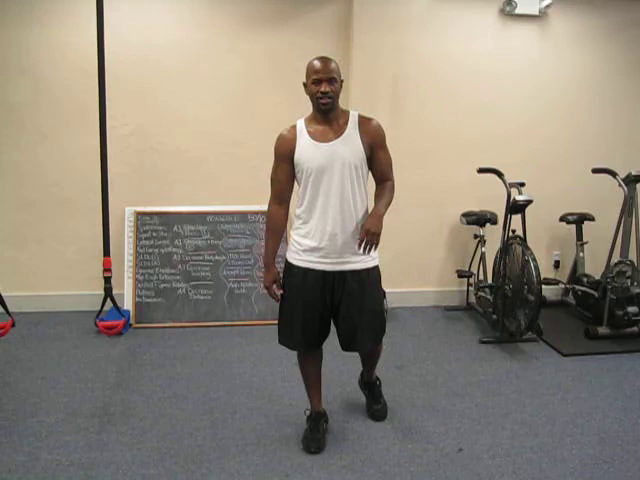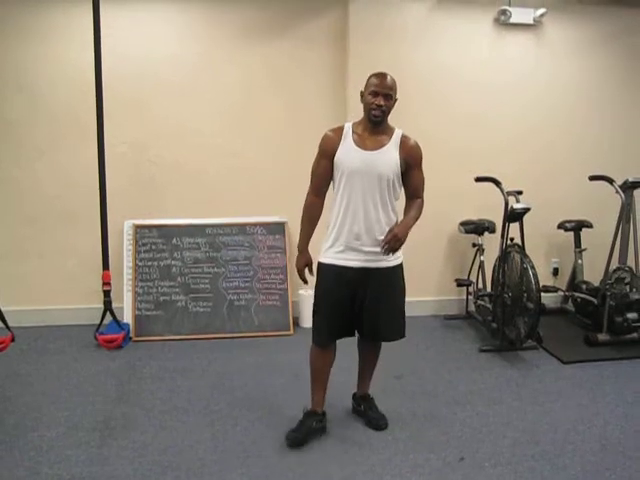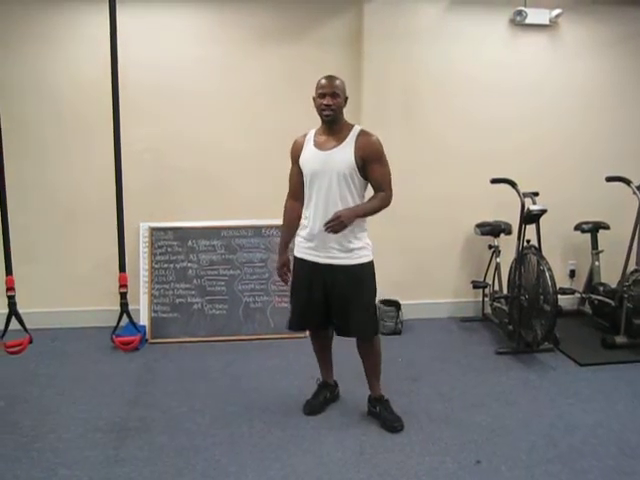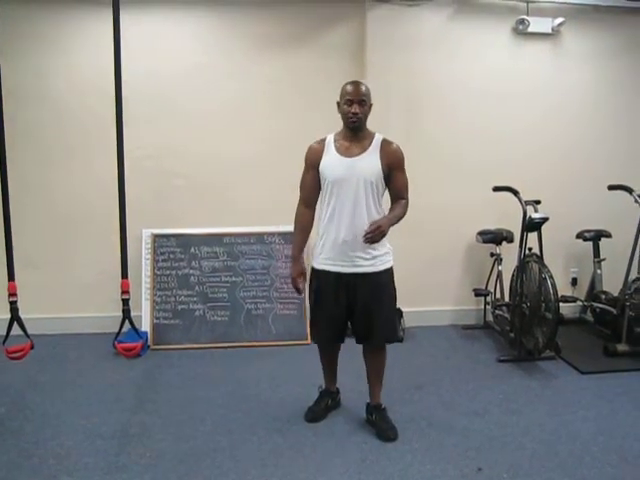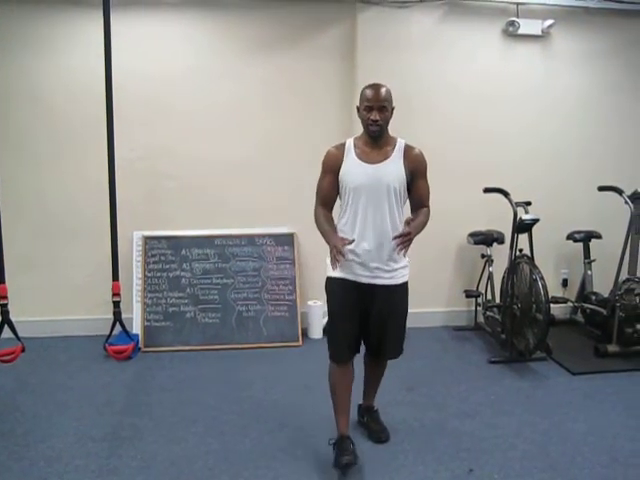
dt=1s
person 1, frame 1
left shoulder: (368, 130)
right shoulder: (289, 139)
left elbow: (386, 181)
right elbow: (278, 203)
left wrist: (377, 213)
right wrist: (269, 263)
left hip: (358, 260)
right hip: (306, 262)
left knee: (369, 337)
right knee: (306, 342)
left ankle: (369, 380)
right ankle: (317, 413)
person 1, frame 2
left shoulder: (407, 147)
right shoulder: (333, 140)
left elbow: (416, 197)
right elbow: (316, 195)
left wrist: (406, 224)
right wrist: (302, 248)
left hip: (383, 260)
right hip: (337, 257)
left knee: (374, 334)
right knee: (324, 336)
left ankle: (362, 397)
right ankle: (316, 413)
person 1, frame 3
left shoulder: (366, 143)
right shoulder: (301, 145)
left elbow: (384, 194)
right elbow: (294, 199)
left wrist: (352, 212)
right wrist: (283, 249)
left hip: (352, 256)
right hip: (309, 254)
left knee: (364, 329)
right knee: (316, 323)
left ankle: (377, 398)
right ankle: (328, 385)
person 1, frame 4
left shoulder: (389, 151)
right shoulder: (318, 151)
left elbow: (401, 199)
right elbow: (306, 206)
left wrist: (388, 221)
right wrist: (296, 258)
left hip: (374, 264)
right hip: (328, 263)
left knee: (375, 337)
right knee: (325, 334)
left ankle: (375, 405)
right ankle: (330, 392)
person 1, frame 5
left shoulder: (411, 158)
right shoulder: (337, 156)
left elbow: (422, 207)
right elbow: (322, 206)
left wrist: (414, 227)
right wrist: (331, 238)
left hip: (390, 273)
right hip: (345, 271)
left knee: (381, 349)
right knee: (341, 352)
left ankle: (369, 408)
right ankle: (343, 437)
